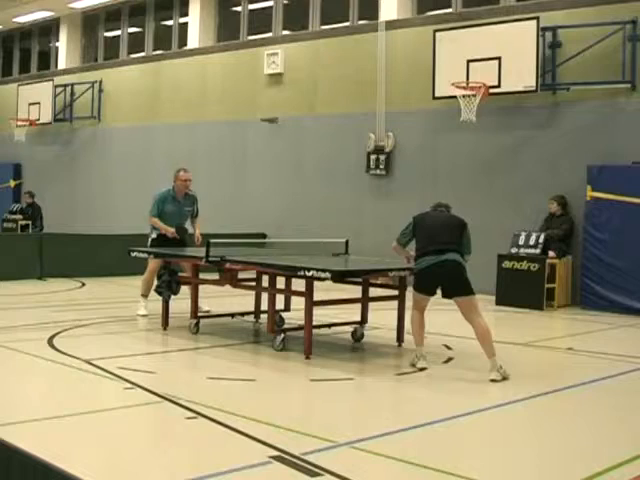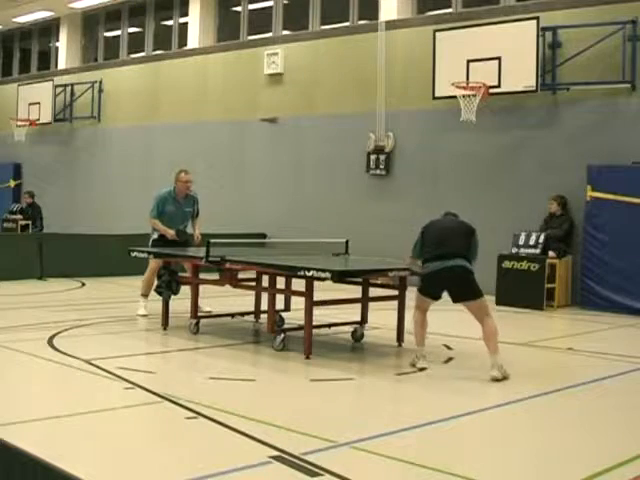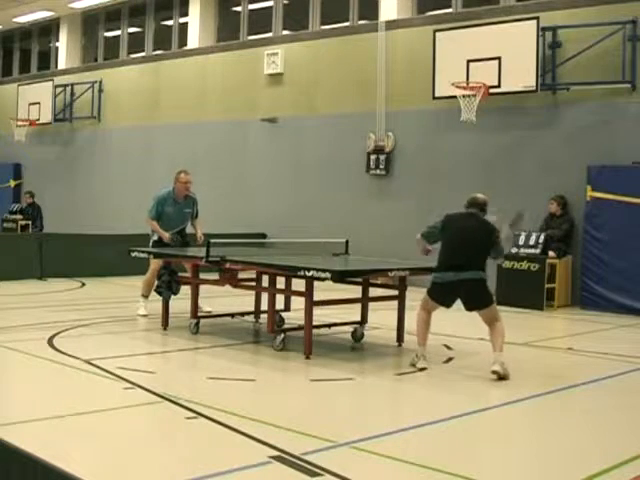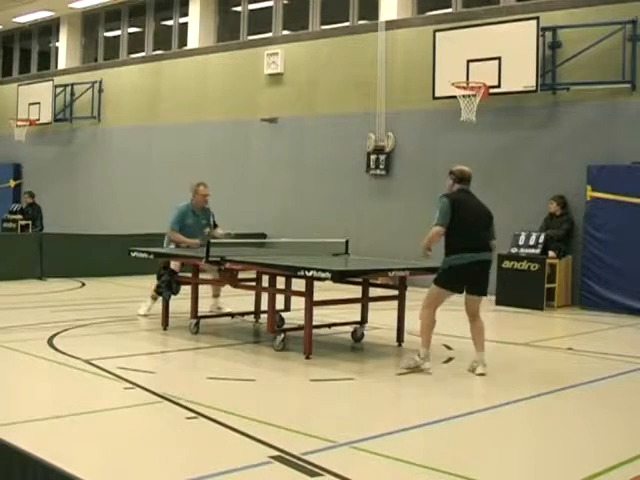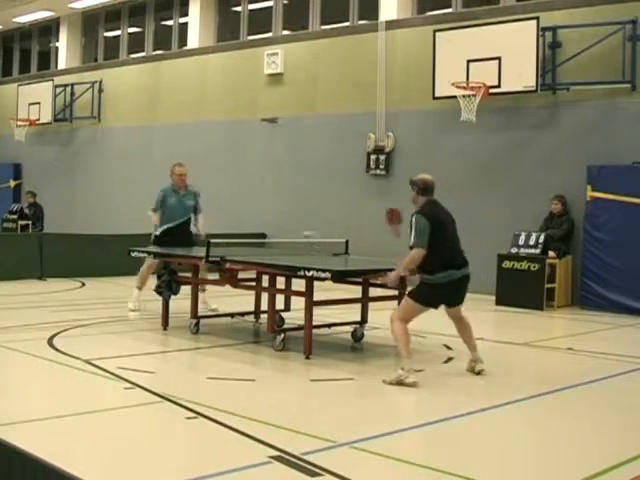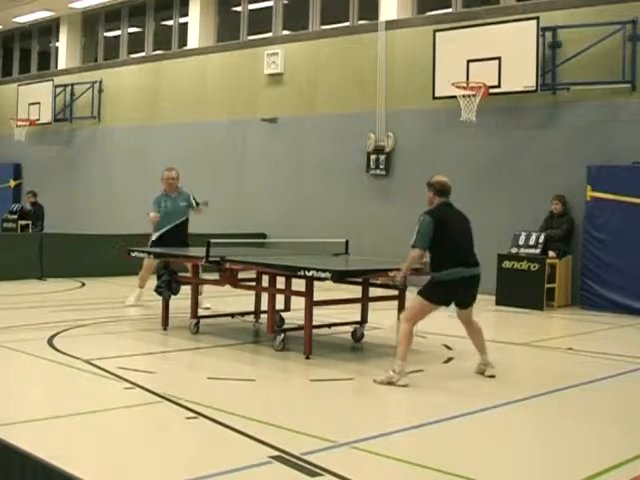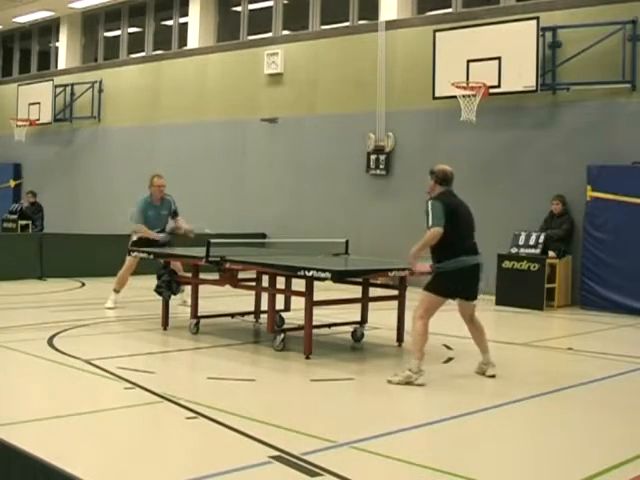
dt=0.7s
person 1, frame 1
left shoulder: (418, 219)
right shoulder: (460, 222)
left elbow: (396, 246)
right elbow: (466, 255)
left wrist: (409, 255)
left hip: (424, 266)
right hip: (453, 265)
left knee: (418, 309)
right knee: (475, 317)
left ankle: (419, 357)
right ankle: (494, 367)
person 1, frame 2
left shoulder: (429, 226)
right shoulder: (468, 228)
left elbow: (413, 259)
right elbow: (471, 259)
left wrist: (421, 269)
left hip: (431, 270)
right hip: (460, 270)
left knee: (420, 309)
right knee: (486, 318)
left ankle: (420, 356)
right ankle: (496, 365)
person 1, frame 3
left shoulder: (449, 219)
right shoulder: (489, 228)
left elbow: (421, 238)
right elbow: (498, 256)
left wrist: (425, 248)
right wrist: (497, 237)
left hip: (444, 278)
right hip: (474, 280)
left knee: (425, 309)
right knee: (495, 321)
left ankle: (420, 357)
right ankle: (498, 362)
person 1, frame 4
left shoulder: (449, 200)
right shoulder: (483, 208)
left elbow: (439, 230)
right elbow: (492, 244)
left wrist: (426, 244)
left hip: (457, 262)
right hip: (483, 262)
left knee: (429, 306)
right knee: (473, 313)
left ankle: (423, 356)
right ankle: (479, 361)
person 1, frame 5
left shoulder: (421, 215)
right shoulder: (444, 213)
left elbow: (419, 252)
left wrist: (397, 272)
left hip: (437, 280)
right hip: (461, 275)
left knee: (398, 318)
right knee: (456, 315)
left ankle: (406, 371)
right ankle: (476, 360)
person 1, frame 6
left shoulder: (430, 216)
right shoulder: (462, 217)
left elbow: (417, 253)
left wrist: (402, 271)
right wrist: (435, 260)
left hip: (446, 280)
right hip: (472, 277)
left knee: (407, 318)
right knee: (467, 319)
left ankle: (398, 372)
right ankle: (486, 363)
person 1, frame 7
left shoulder: (436, 201)
right shoulder: (460, 204)
left elbow: (436, 231)
left wrist: (415, 250)
left hip: (451, 269)
right hip: (472, 266)
left knee: (421, 315)
right knee: (469, 316)
left ankle: (414, 371)
right ankle: (487, 363)
person 2, frame 1
left shoulder: (192, 197)
right shoulder: (162, 196)
left elbow: (194, 217)
right elbow: (152, 218)
left wrist: (197, 230)
right wrist: (166, 229)
left hip: (179, 236)
right hip: (159, 236)
left knee: (192, 267)
right knee: (153, 268)
right ankle: (143, 303)
person 2, frame 2
left shoulder: (193, 198)
right shoulder: (163, 197)
left elbow: (195, 217)
right elbow: (153, 219)
left wrist: (196, 230)
right wrist: (166, 231)
left hip: (181, 236)
right hip: (161, 236)
left knee: (193, 267)
right knee: (153, 267)
right ankle: (143, 303)
person 2, frame 3
left shoulder: (192, 199)
right shoulder: (162, 197)
left elbow: (194, 218)
right elbow: (151, 220)
left wrist: (198, 230)
right wrist: (163, 234)
left hip: (180, 237)
right hip: (161, 237)
right knee: (155, 268)
right ankle: (143, 303)
person 2, frame 4
left shoulder: (207, 212)
right shoulder: (183, 210)
left elbow: (215, 229)
right elbow: (172, 233)
left wrist: (224, 235)
right wrist: (192, 242)
left hip: (196, 247)
right hip: (176, 247)
left knee: (218, 269)
left ankle: (215, 304)
right ankle: (148, 304)
person 2, frame 5
left shoulder: (193, 194)
right shoulder: (165, 192)
left elbow: (198, 213)
right elbow: (154, 211)
left wrist: (200, 229)
right wrist: (155, 221)
left hip: (184, 235)
right hip: (164, 234)
left knee: (201, 264)
right knee: (150, 264)
left ankle: (203, 300)
right ankle: (135, 297)
person 2, frame 6
left shoulder: (185, 195)
right shoulder: (159, 199)
left elbow: (196, 209)
right elbow: (151, 218)
left wrist: (201, 207)
right wrist: (154, 217)
left hip: (180, 240)
right hip: (161, 239)
right knee: (147, 268)
right ankle: (137, 295)
person 2, frame 7
left shoulder: (169, 201)
right shoulder: (143, 204)
left elbow: (176, 218)
right elbow: (138, 227)
left wrist: (185, 227)
right wrist: (157, 236)
left hip: (161, 239)
right hip: (142, 239)
left knee: (177, 267)
right knee: (128, 267)
left ankle: (183, 297)
right ankle: (113, 298)
